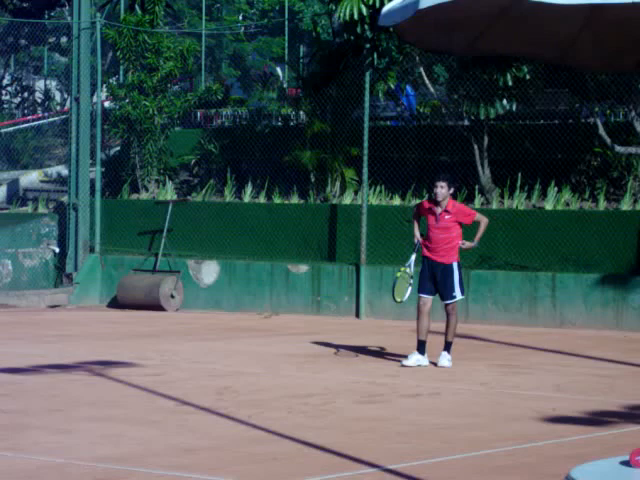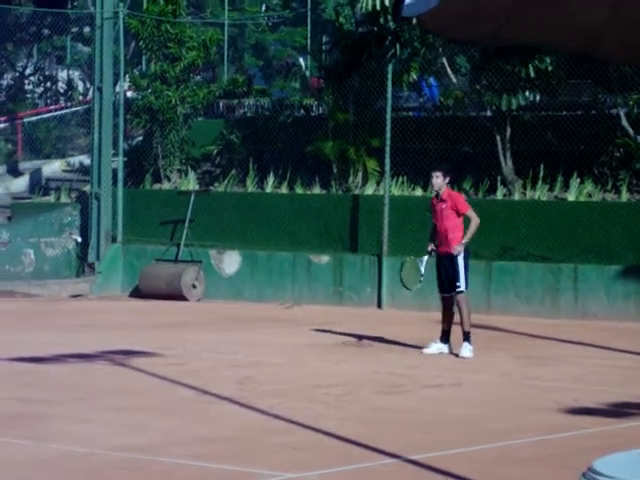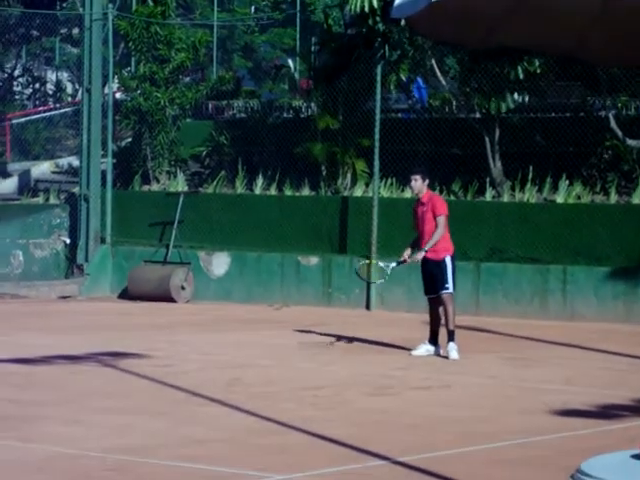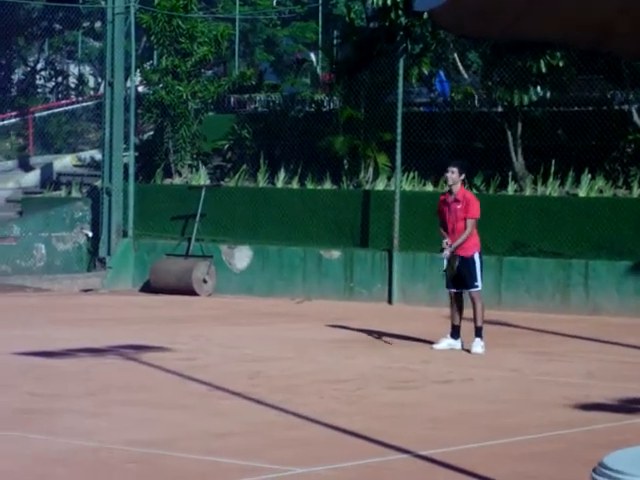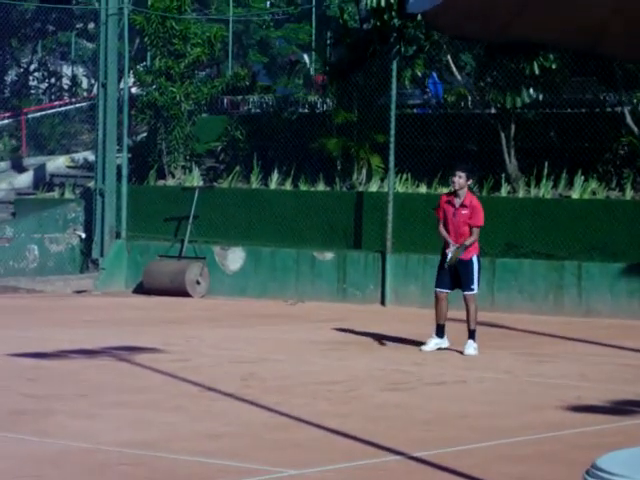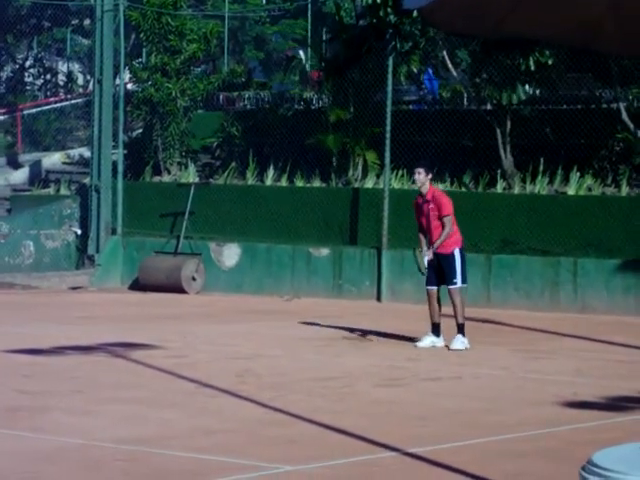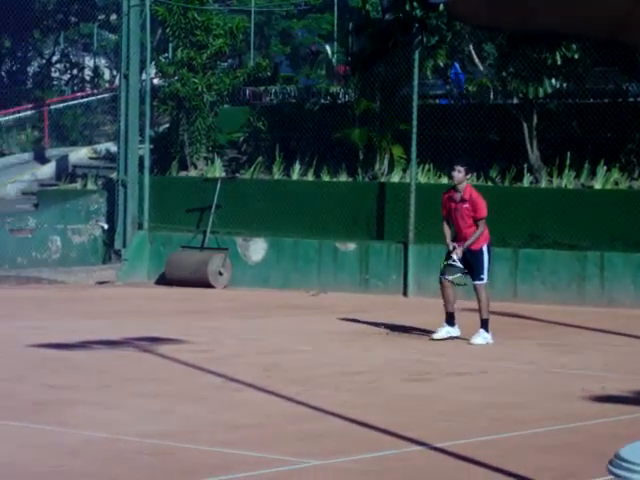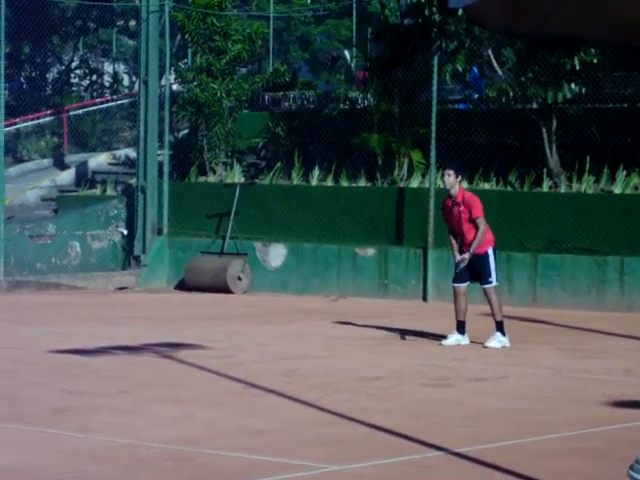
dt=0.7s
person 1, frame 1
left shoulder: (458, 210)
right shoulder: (426, 206)
left elbow: (484, 220)
right elbow: (415, 213)
left wrist: (474, 242)
right wrist: (416, 232)
left hip: (449, 263)
right hip: (429, 261)
left knee: (450, 308)
right knee: (423, 305)
left ankle: (446, 353)
right ankle: (420, 354)
person 1, frame 2
left shoulder: (455, 198)
right shoulder: (434, 201)
left elbow: (475, 220)
left wrist: (462, 243)
right wrist: (432, 242)
left hip: (455, 254)
right hip: (441, 254)
left knee: (459, 296)
right knee: (445, 299)
left ankle: (467, 343)
right ankle: (444, 342)
person 1, frame 3
left shoulder: (436, 200)
right shoulder: (417, 205)
left elbow: (441, 229)
left wrist: (422, 250)
right wrist: (409, 250)
left hip: (442, 255)
right hip: (427, 257)
left knee: (446, 296)
right knee: (432, 300)
left ankle: (451, 343)
right ankle: (432, 344)
person 1, frame 4
left shoulder: (470, 199)
right shoulder: (443, 199)
left elbow: (469, 229)
left wrist: (452, 247)
right wrist: (446, 239)
left hip: (469, 252)
right hip: (452, 253)
left knee: (474, 294)
right knee: (454, 295)
left ankle: (478, 339)
right ankle: (454, 338)
person 1, frame 5
left shoulder: (474, 205)
right shoulder: (444, 200)
left elbow: (475, 236)
right elbow: (440, 226)
left wrist: (460, 247)
right wrist: (451, 242)
left hip: (468, 256)
right hip: (448, 253)
left knee: (469, 297)
right knee: (440, 294)
left ankle: (471, 341)
right ankle: (440, 337)
person 1, frame 6
left shoulder: (440, 198)
right shoulder: (417, 201)
left elbow: (449, 227)
left wrist: (432, 248)
right wrist: (424, 247)
left hip: (451, 249)
right hip: (433, 251)
left knee: (454, 290)
right knee: (431, 291)
left ankle: (461, 336)
right ankle: (436, 335)
person 1, frame 7
left shoulder: (476, 198)
right shoulder: (447, 196)
left elbow: (481, 228)
left wrist: (464, 248)
right wrist: (449, 242)
left hip: (477, 246)
right hip: (457, 244)
left knee: (479, 286)
right knee: (445, 280)
left ankle: (484, 331)
right ankle: (450, 325)
person 1, frame 8
left shoulder: (470, 199)
right shoulder: (446, 204)
left elbow: (482, 228)
left wrist: (469, 253)
right wrist: (456, 252)
left hip: (482, 249)
right hip: (464, 251)
left knee: (489, 289)
right knee: (458, 289)
left ankle: (501, 334)
right ankle: (460, 333)
